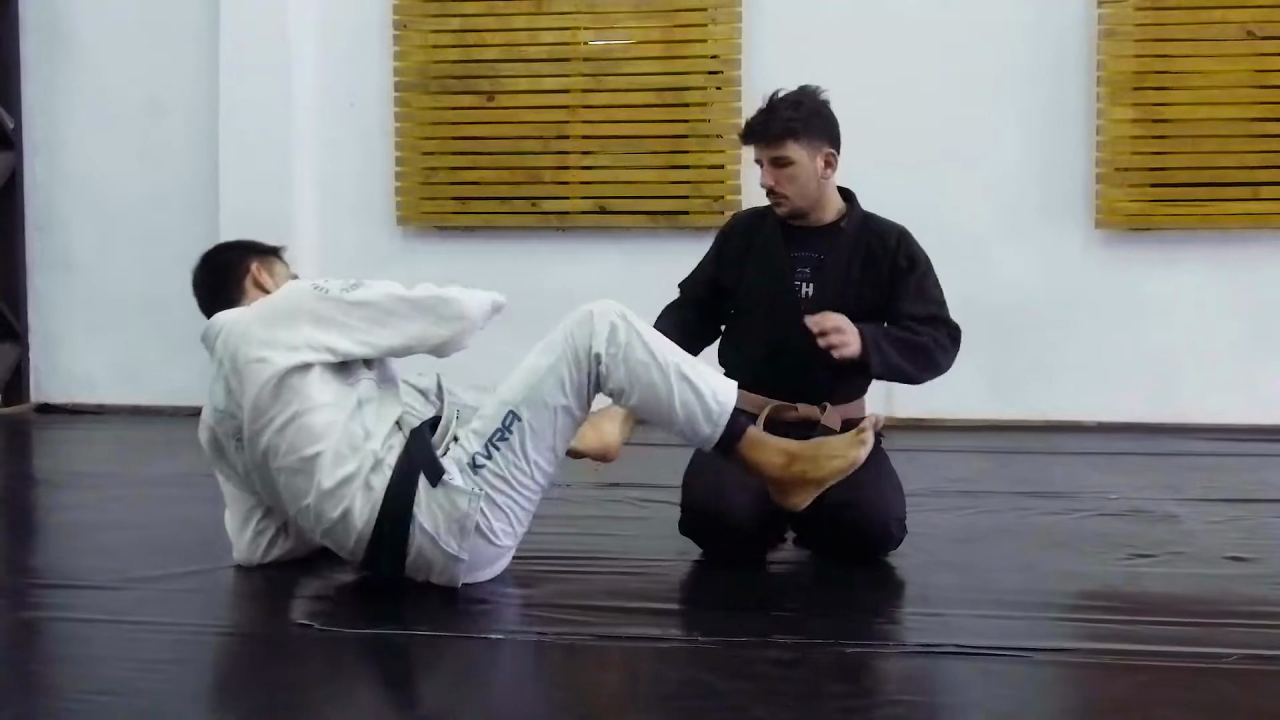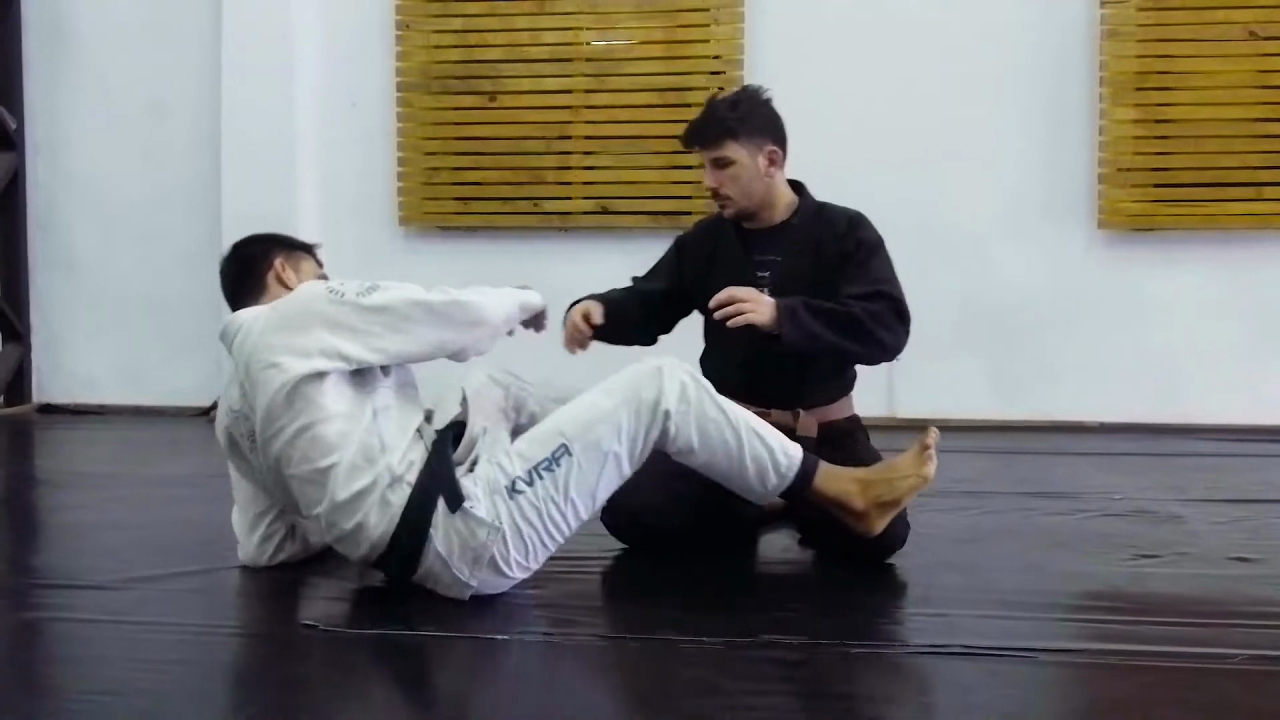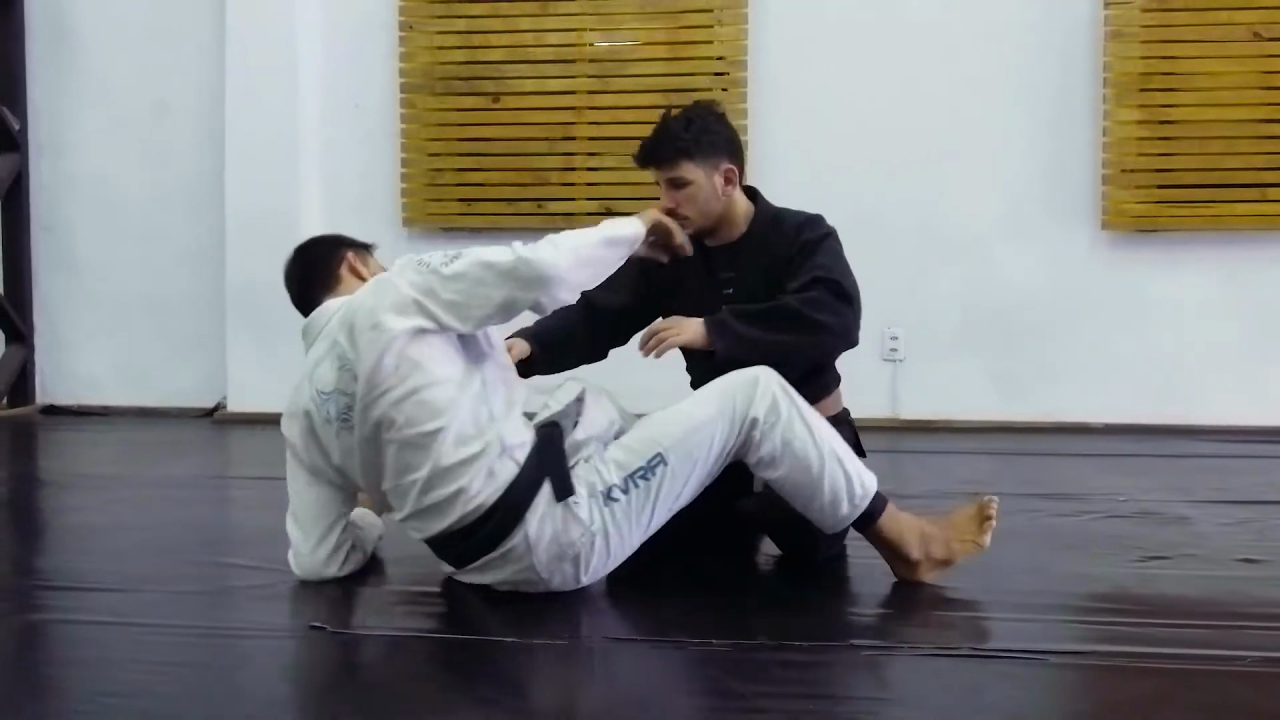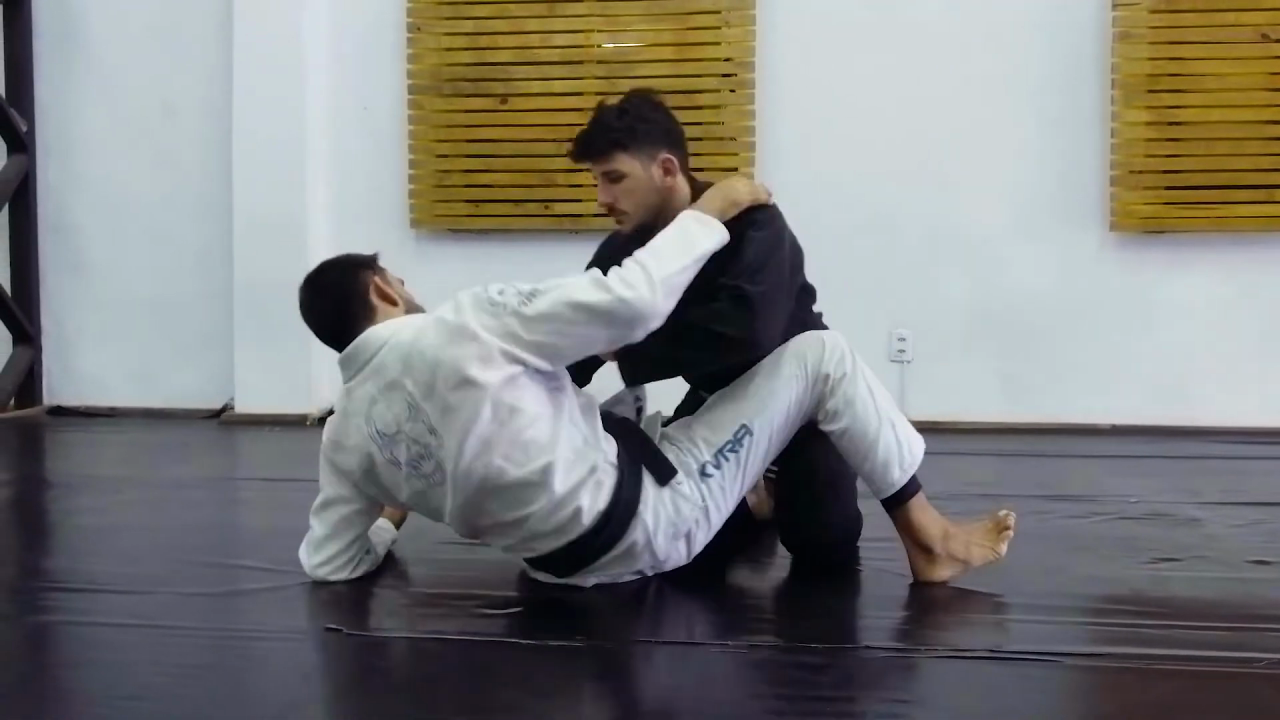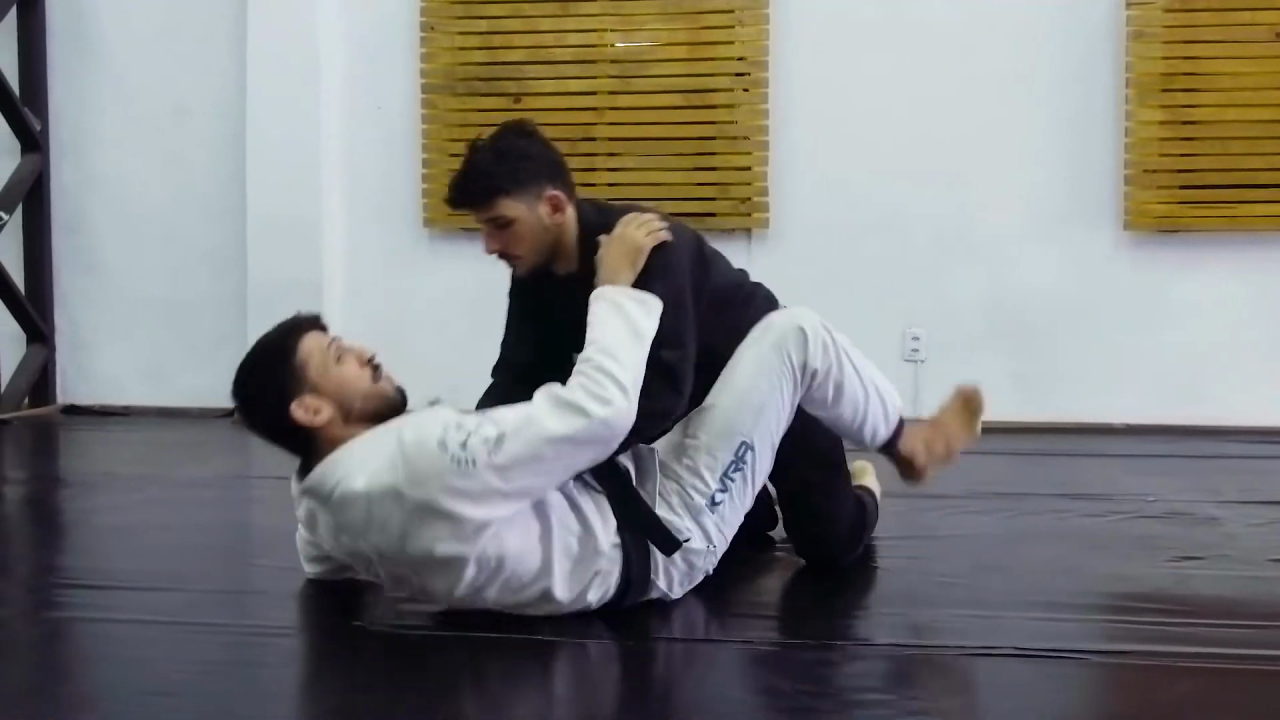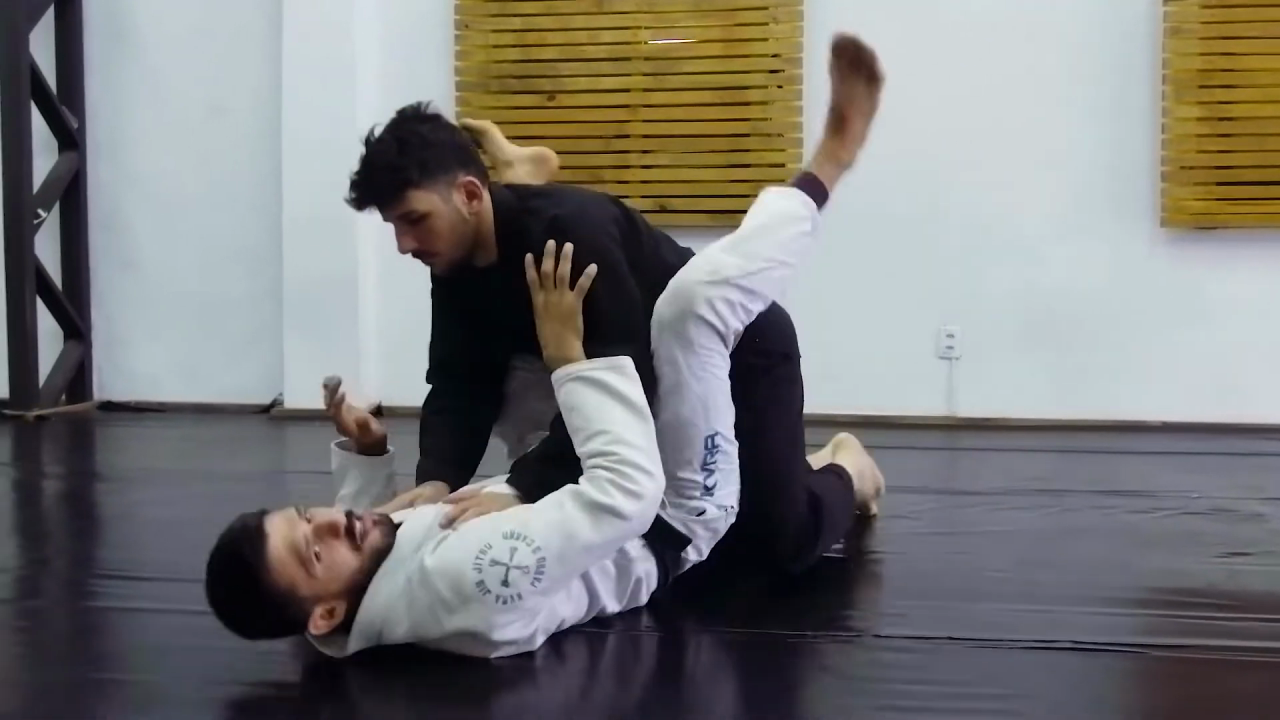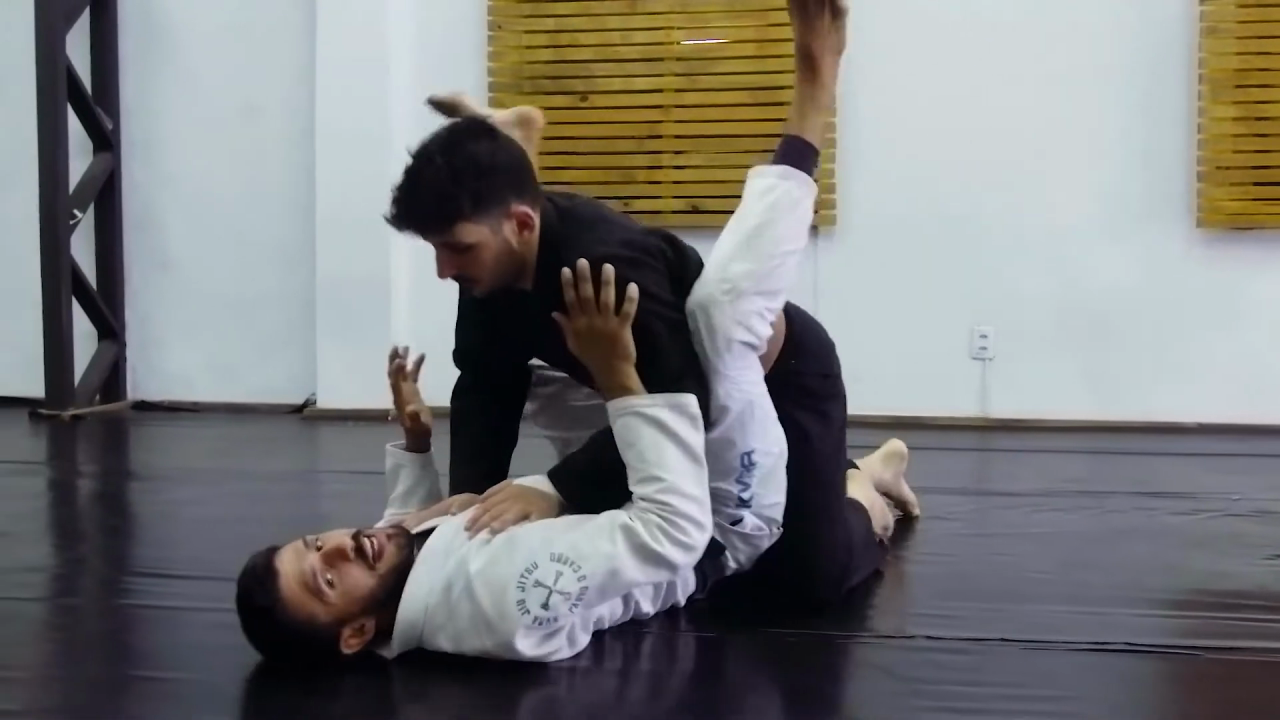
dt=0.4s
person 1, frame 1
left shoulder: (216, 419)
right shoulder: (282, 311)
left elbow: (258, 545)
right elbow: (449, 315)
right wrist: (486, 300)
left hip: (401, 545)
right hip: (452, 521)
left knee: (406, 395)
right knee: (599, 326)
left ankle: (566, 436)
right ankle: (777, 462)
person 1, frame 2
left shoulder: (235, 406)
right shoulder: (307, 312)
left elbow: (263, 546)
right elbow: (467, 316)
right wrist: (528, 303)
left hip: (417, 551)
right hip: (470, 536)
left knee: (493, 391)
right knee: (661, 386)
left ankle: (622, 451)
right ankle: (847, 492)
person 1, frame 3
left shoulder: (302, 407)
right shoulder: (397, 292)
left elbow: (317, 561)
right elbow: (540, 272)
left wrist: (373, 512)
right wrist: (634, 229)
left hip: (486, 560)
right hip: (551, 532)
left knee: (589, 406)
right knee: (756, 394)
right ankle: (902, 539)
person 1, frame 4
left shoulder: (345, 433)
right shoulder: (463, 324)
left elbow: (327, 562)
right elbow: (631, 299)
left wrist: (391, 514)
right wrist: (707, 215)
left hip: (567, 560)
right hip: (650, 524)
right knee: (818, 354)
left ankle: (753, 498)
right ankle: (926, 534)
person 1, frame 5
left shoulder: (327, 518)
right shoulder: (415, 467)
left elbow: (315, 565)
right elbow: (601, 410)
right wrist: (617, 279)
left hip: (598, 505)
right hip: (656, 541)
right knee: (793, 331)
right ankle: (906, 442)
person 1, frame 6
left shoulder: (351, 572)
right shoulder: (460, 584)
right elbow: (629, 490)
left wrist: (362, 452)
right wrist: (566, 351)
right hip: (671, 526)
right knee: (698, 299)
right ankle: (825, 162)
person 1, frame 7
left shoulder: (393, 571)
right shoulder: (500, 597)
right elbow: (677, 533)
left wrist: (412, 439)
right wrist: (621, 379)
left hip: (624, 499)
right hip: (719, 531)
right knee: (722, 303)
person 2, frame 1
left shoulder: (886, 244)
right shoulder: (742, 234)
left elbow: (936, 341)
right elbow: (696, 310)
left wrist: (866, 343)
left hip: (836, 429)
right hip: (743, 421)
left knee: (874, 531)
right knee: (721, 521)
left ankle: (799, 508)
right ankle: (767, 510)
person 2, frame 2
left shoulder: (844, 233)
right shoulder: (705, 240)
left elbow: (887, 327)
right elbow: (648, 304)
left wrist: (782, 314)
right wrist: (598, 309)
left hip: (822, 432)
left knee: (877, 535)
right knee: (632, 514)
left ankle: (804, 508)
right ankle: (753, 510)
person 2, frame 3
left shoulder: (803, 238)
right shoulder: (666, 256)
left elbow: (836, 320)
right elbow: (596, 318)
left wrist: (713, 332)
right wrist: (528, 345)
left knee: (806, 535)
left ankle: (758, 506)
right ankle: (744, 505)
person 2, frame 4
left shoulder: (751, 225)
right shoulder: (625, 249)
left elbow: (745, 330)
left wrist: (627, 348)
left knee: (825, 546)
left ankle: (780, 492)
right ankle: (756, 497)
person 2, frame 5
left shoulder: (645, 250)
right shoulder: (536, 276)
left elbow: (658, 392)
right elbow: (520, 380)
right hip: (698, 398)
left knee: (831, 543)
left ankle: (852, 482)
right ankle: (752, 499)
person 2, frame 6
left shoulder: (569, 228)
right shoulder: (456, 270)
right elbow: (464, 387)
left wrist: (522, 489)
right wrist: (437, 484)
left hip: (739, 348)
right hip: (666, 367)
left knee: (779, 539)
left ankle: (840, 472)
person 2, frame 7
left shoulder: (609, 264)
right shoulder: (494, 262)
right elbow: (488, 386)
left wrist: (557, 492)
right wrist: (469, 498)
left hip: (776, 370)
right hip: (692, 376)
left knee: (808, 581)
left ankle: (870, 486)
